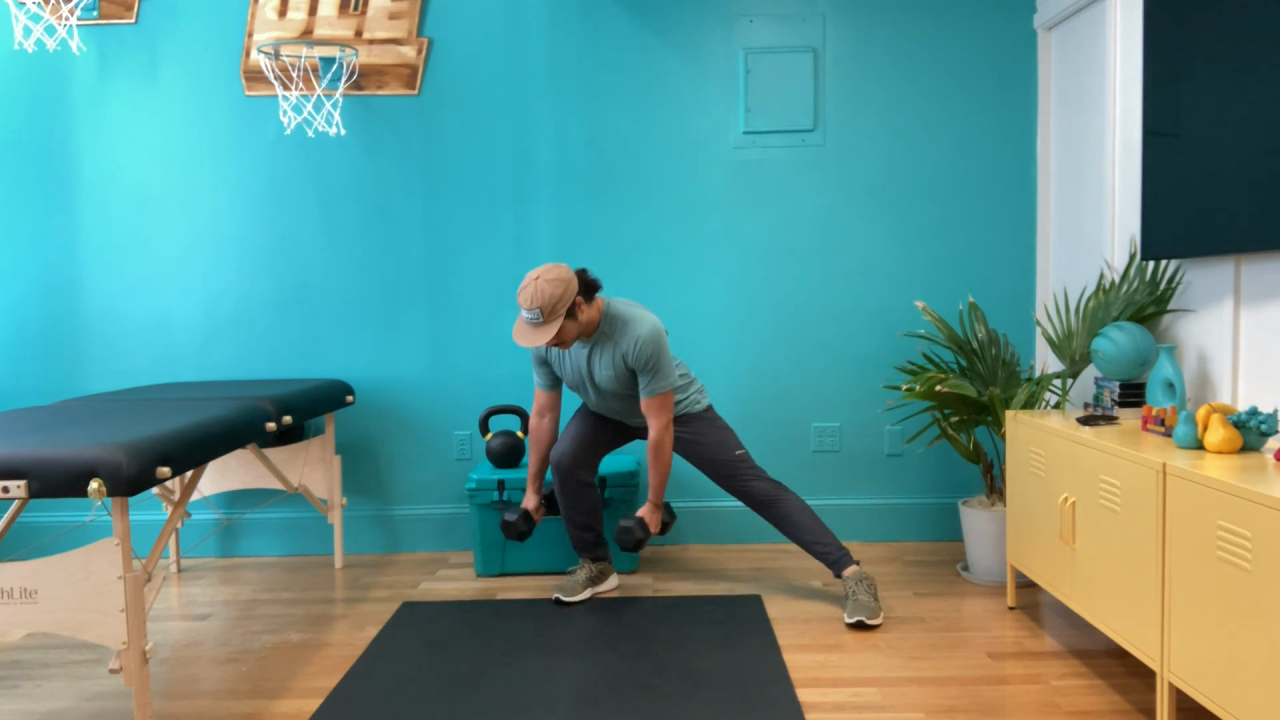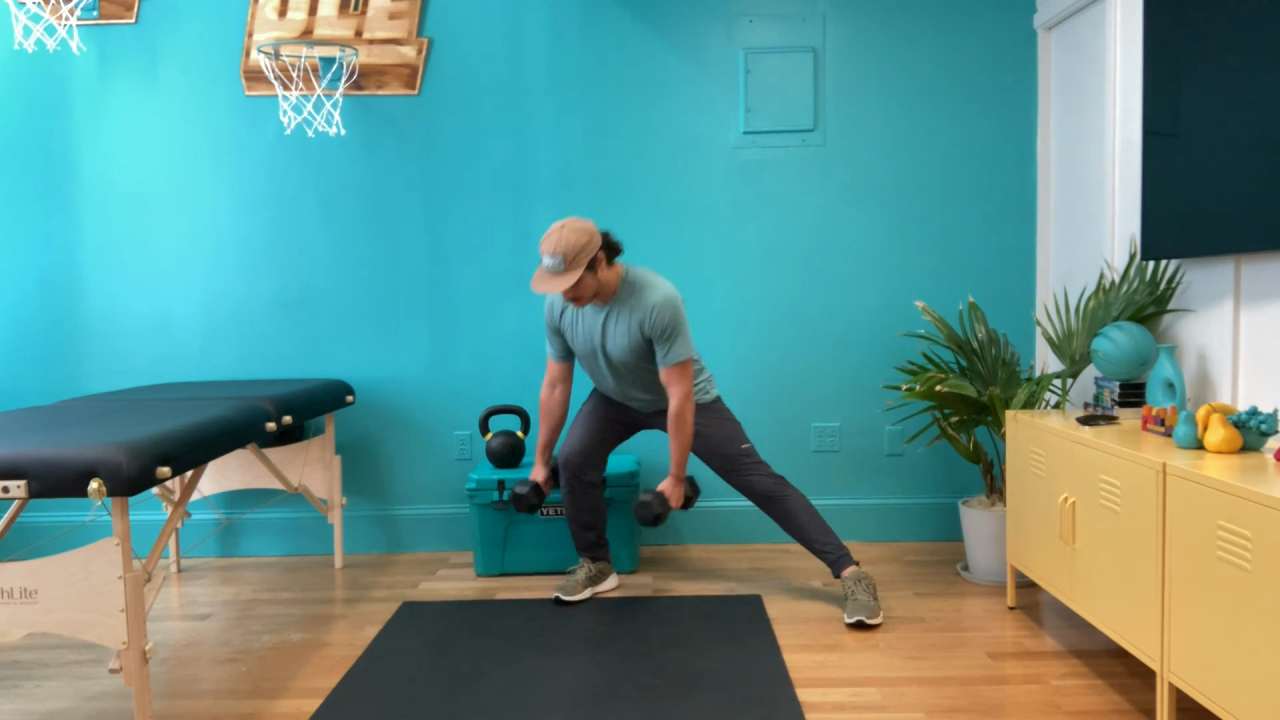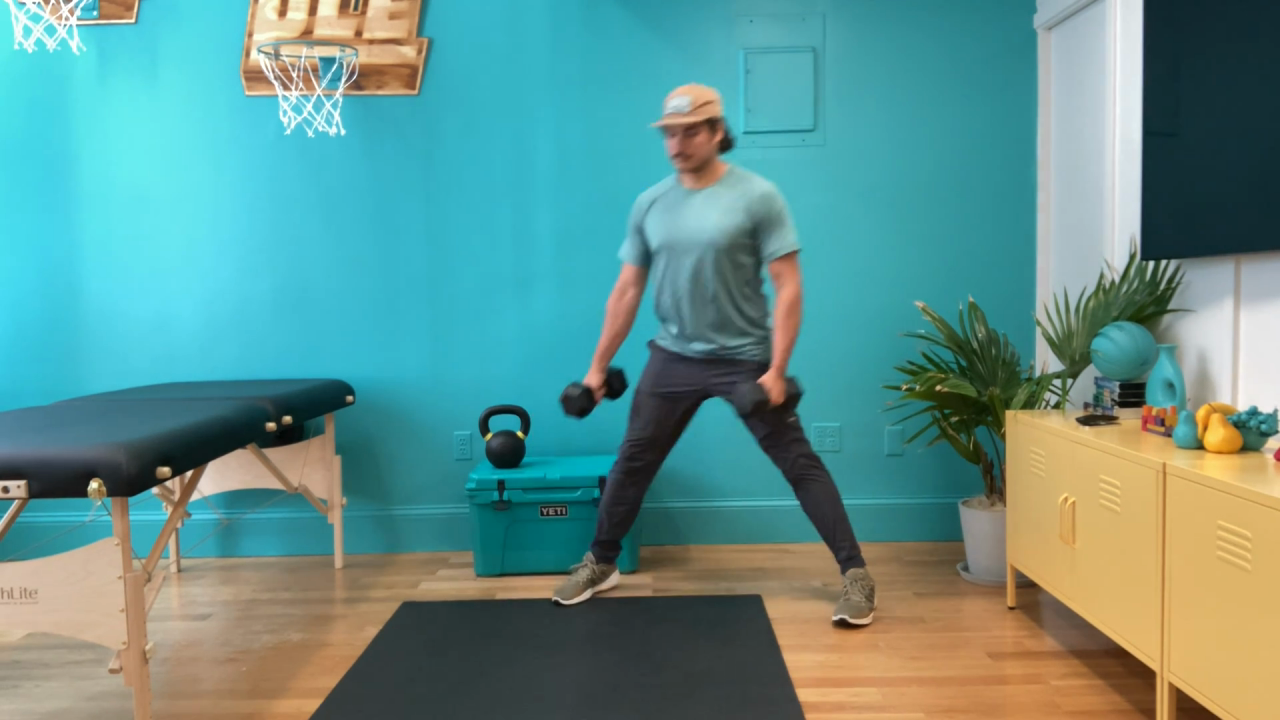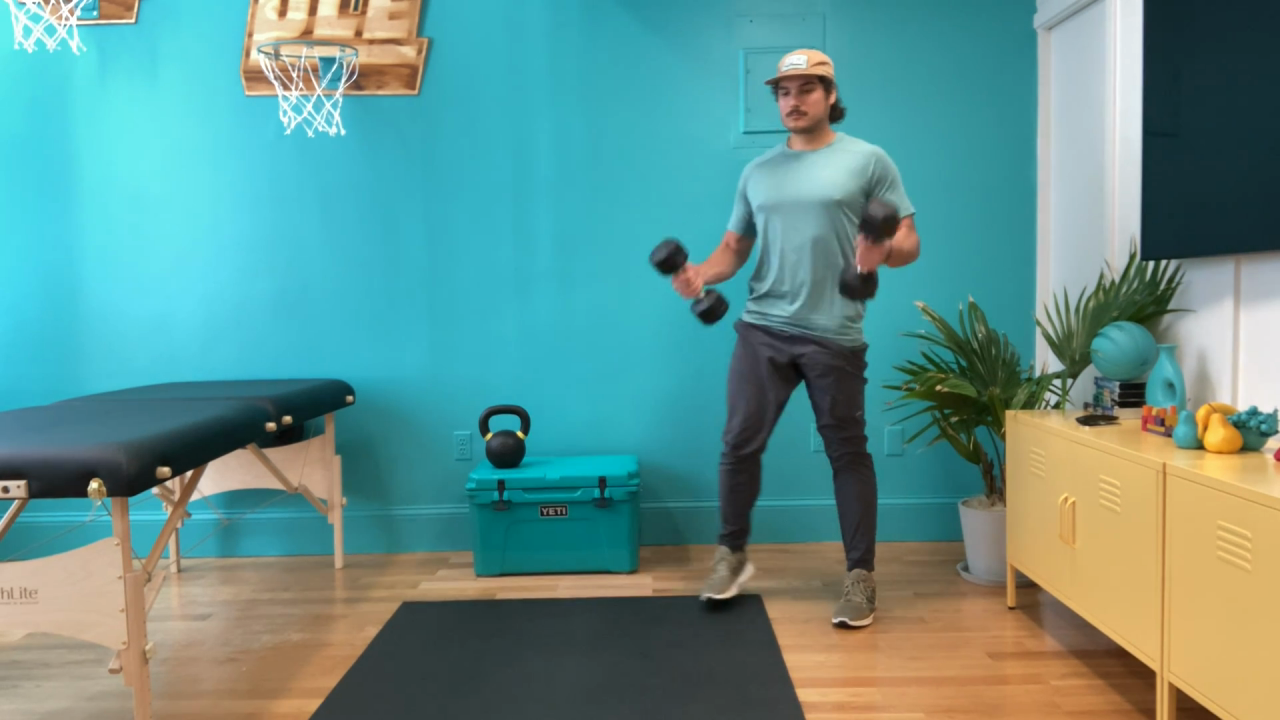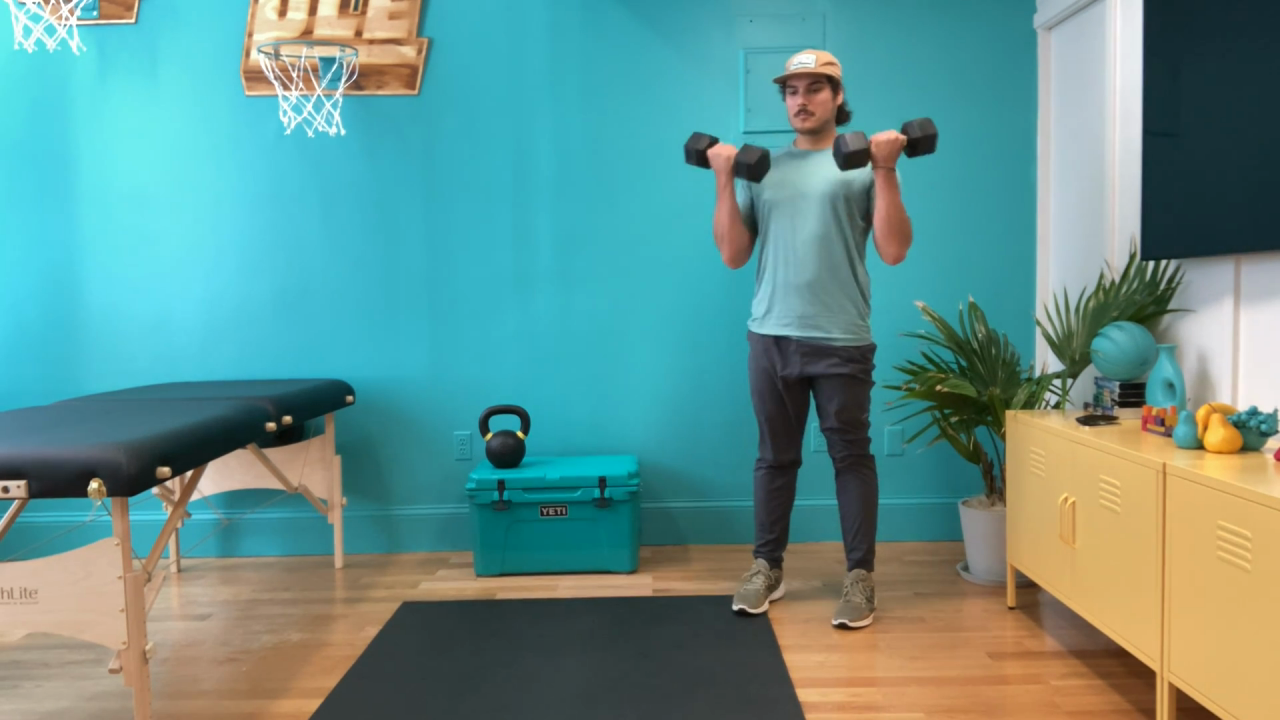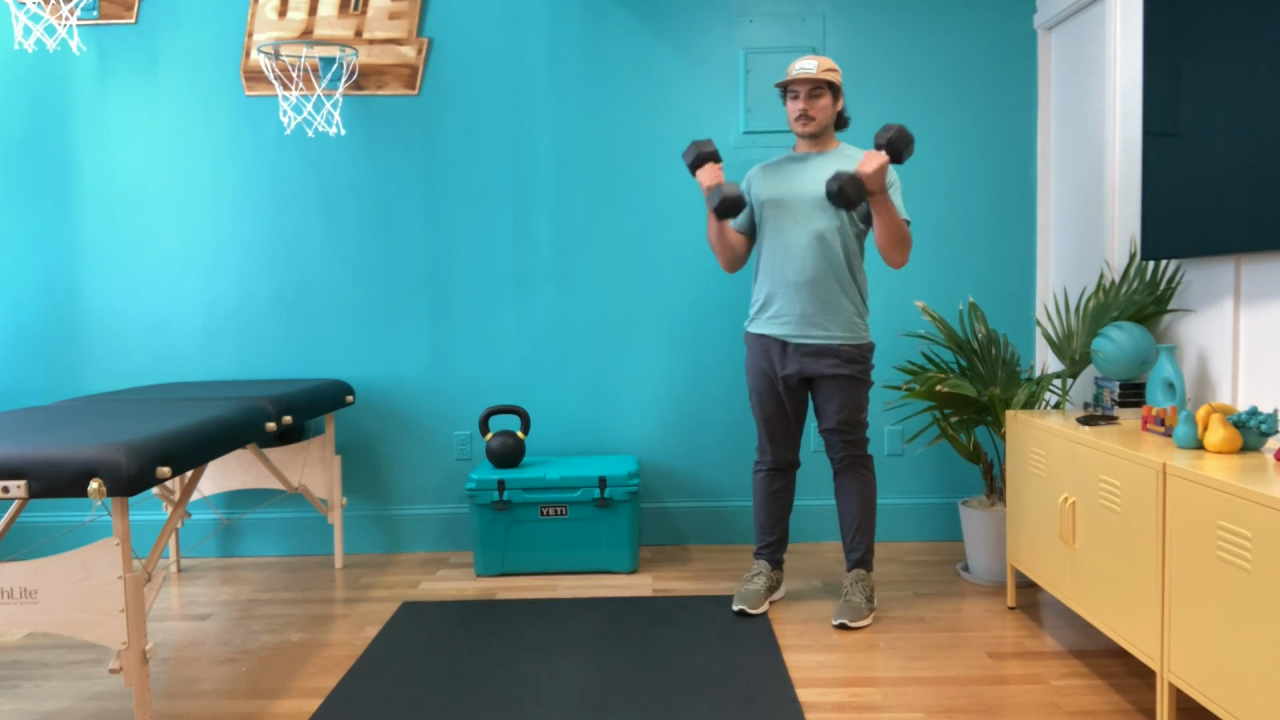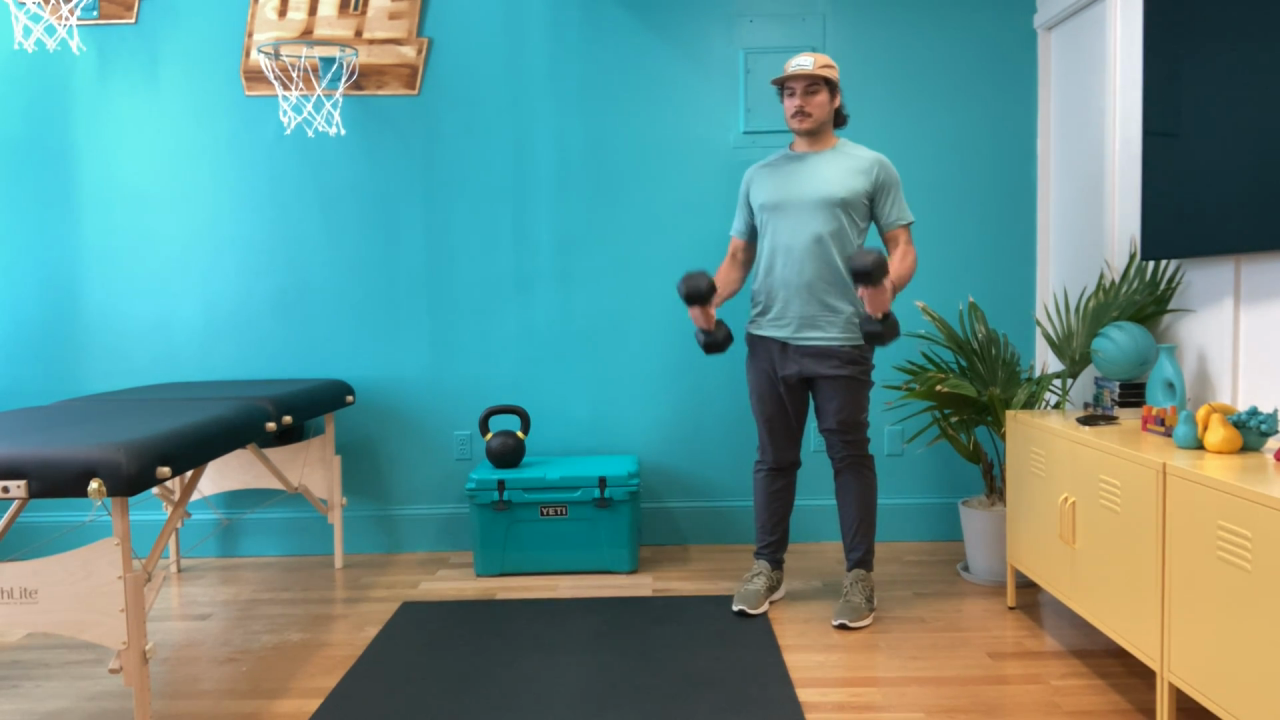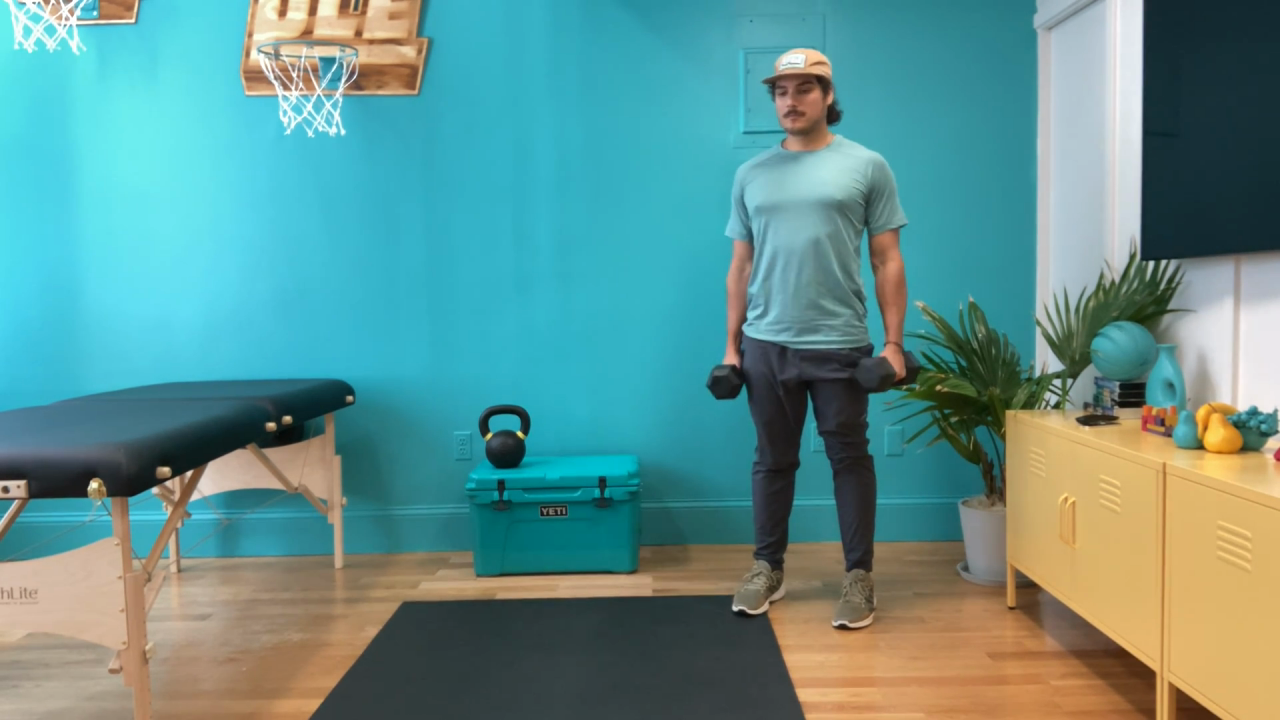
dt=0.4s
person 1, frame 1
left shoulder: (640, 331)
right shoulder: (545, 341)
left elbow: (660, 426)
right elbow: (543, 414)
left wrist: (654, 505)
right wrist: (532, 489)
left hip: (680, 408)
left knee: (755, 485)
right knee: (567, 461)
left ankle: (851, 572)
right ankle: (595, 564)
person 1, frame 2
left shoulder: (657, 300)
right shoulder: (557, 308)
left elbow: (679, 396)
right elbow: (555, 386)
left wrist: (676, 477)
right wrist: (540, 460)
left hip: (688, 396)
right hip: (615, 399)
left knee: (759, 481)
right knee: (574, 461)
left ankle: (850, 572)
right ankle: (595, 564)
person 1, frame 3
left shoulder: (757, 197)
right shoulder: (649, 203)
left elbow: (788, 288)
right elbow: (628, 288)
left wrist: (777, 370)
right wrist: (598, 365)
left hip: (744, 355)
right hip: (673, 355)
left knee: (798, 460)
right knee: (635, 455)
left ankle: (855, 572)
right ankle: (600, 562)
person 1, frame 4
left shoulder: (868, 160)
right shoulder: (757, 171)
left elbow: (908, 240)
right elbow: (734, 247)
left wrist: (884, 251)
right wrist: (700, 274)
left hip: (835, 337)
right hip: (763, 330)
left knee: (847, 454)
right knee: (739, 443)
left ankle: (860, 575)
right ankle: (732, 554)
person 1, frame 5
left shoulder: (866, 163)
right shoulder: (763, 169)
left elbow: (894, 251)
right elbow: (734, 255)
left wrist: (885, 172)
right wrist: (724, 183)
left hip: (842, 340)
right hip: (771, 337)
left knee: (851, 455)
right knee: (775, 457)
left ankle: (859, 576)
right ankle: (767, 567)
person 1, frame 6
left shoulder: (867, 168)
right shoulder: (761, 176)
left elbow: (897, 255)
right elbow: (731, 260)
left wrist: (877, 190)
right wrist: (713, 202)
left hip: (841, 342)
right hip: (769, 339)
left knee: (849, 456)
right knee: (774, 457)
left ankle: (859, 576)
right ankle: (767, 567)
person 1, frame 7
left shoulder: (871, 167)
right shoulder: (759, 175)
left elbow: (904, 248)
right elbow: (738, 256)
left wrist: (889, 286)
right wrist: (710, 296)
left hip: (841, 342)
right hip: (769, 341)
left knee: (850, 457)
right knee: (774, 458)
left ankle: (859, 575)
right ankle: (767, 567)
person 1, frame 8
left shoulder: (866, 166)
right shoulder: (751, 174)
left elbow: (888, 261)
right elbow: (741, 266)
left wrist: (894, 342)
right wrist: (731, 343)
left hip: (841, 344)
right hip: (767, 345)
left knee: (850, 459)
right knee: (773, 461)
left ankle: (858, 576)
right ankle: (767, 568)
